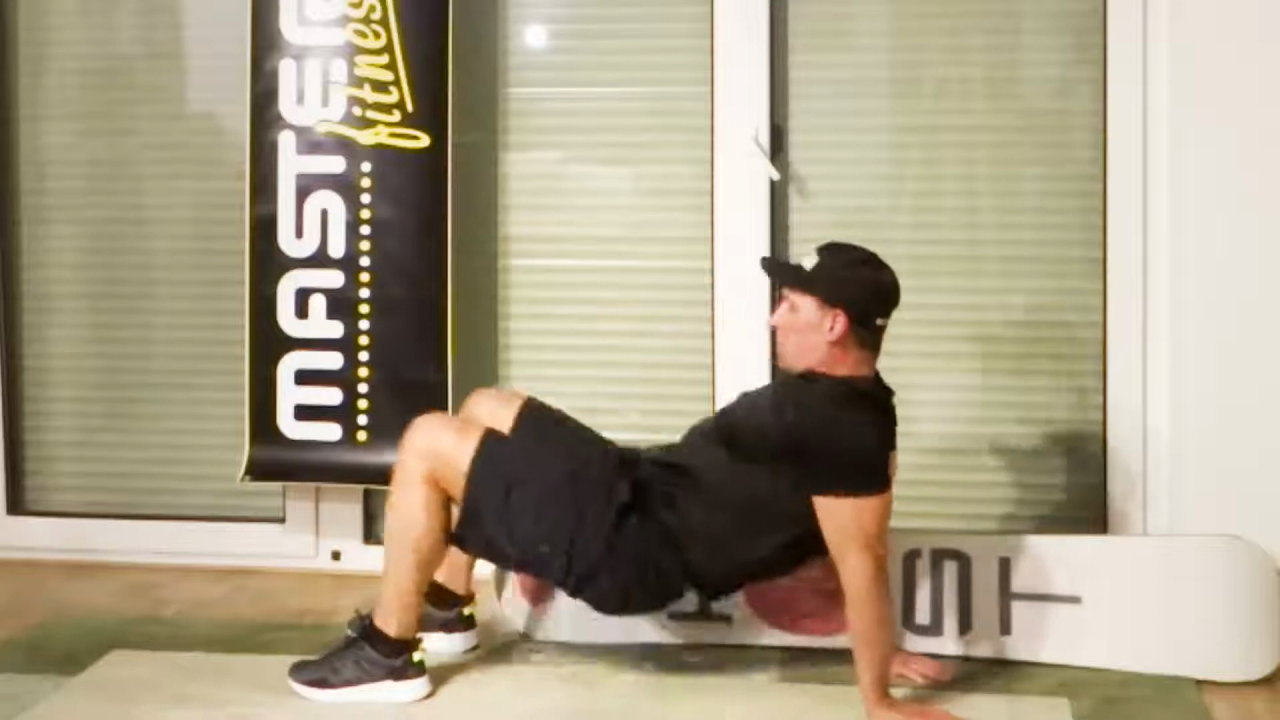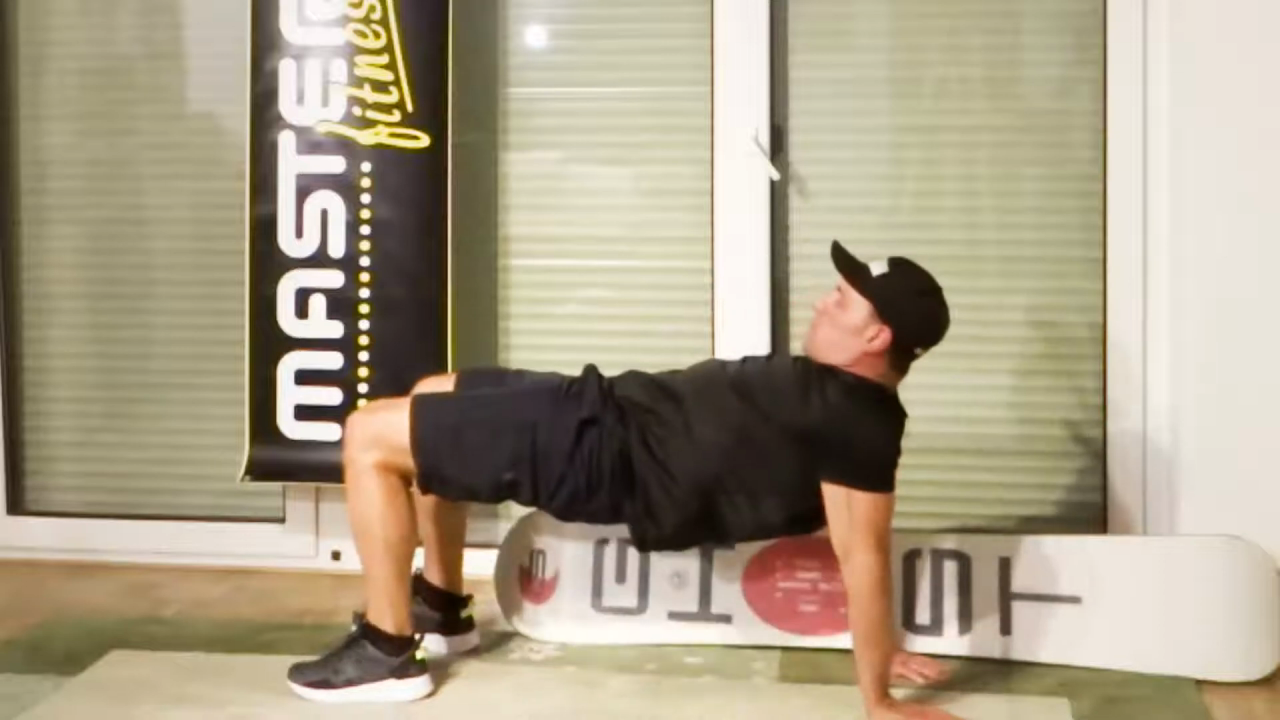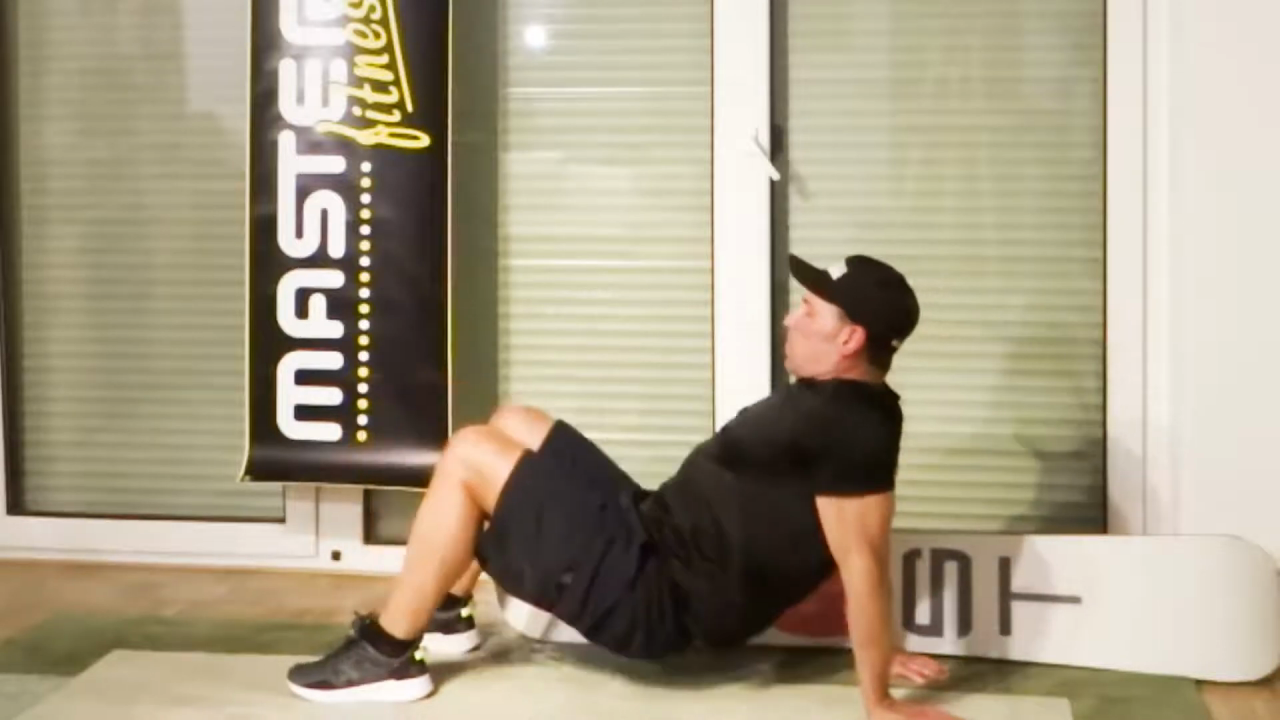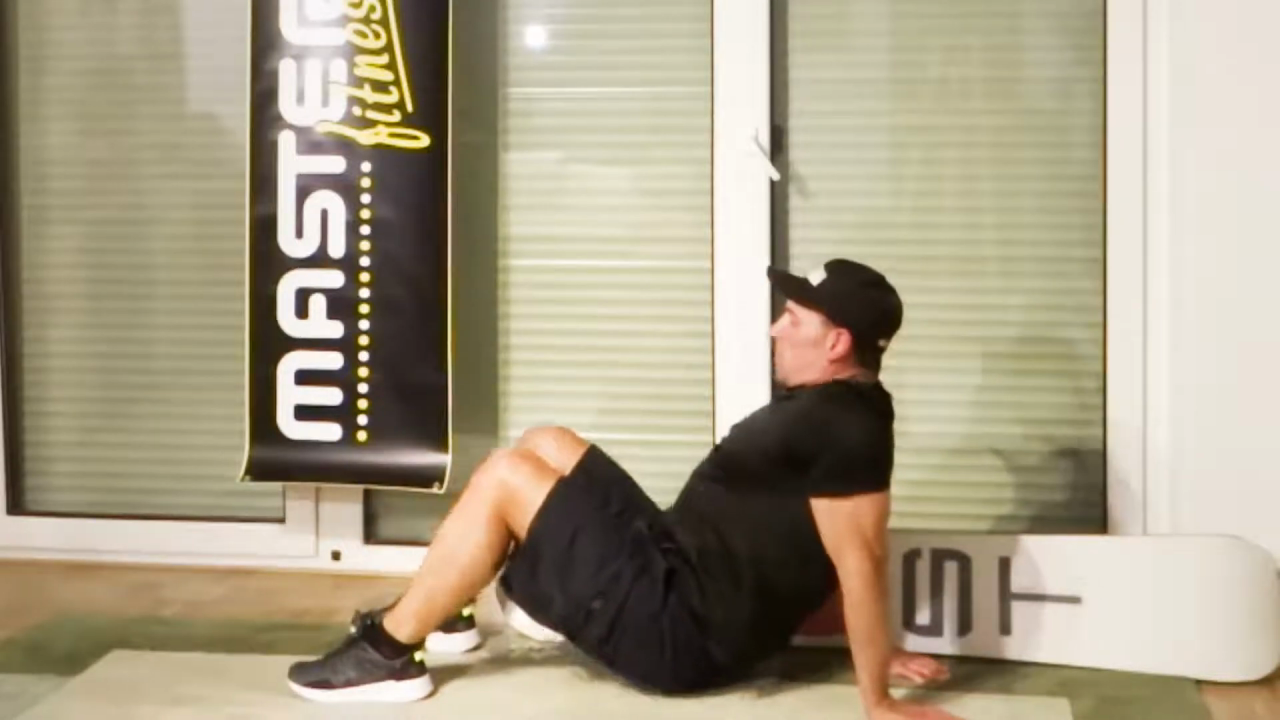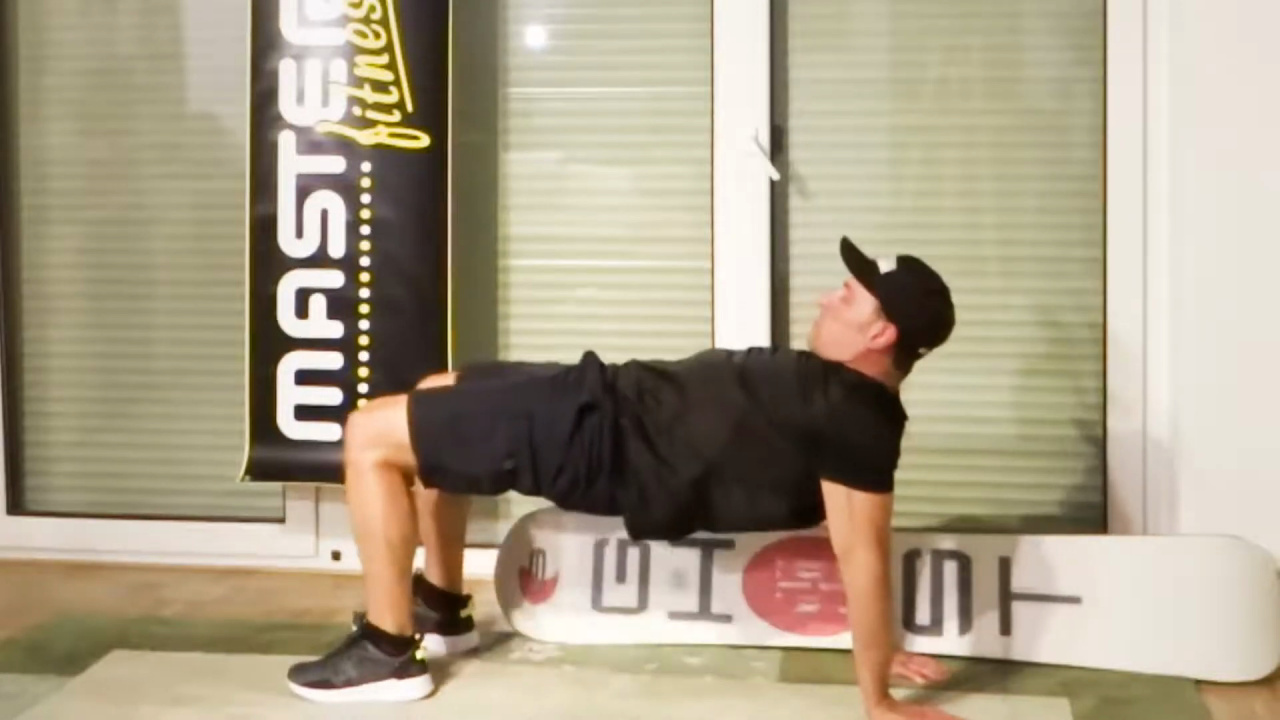
dt=1s
person 1, frame 1
left shoulder: (844, 424)
right shoulder: (837, 396)
left elbow: (861, 560)
left hip: (632, 544)
right hip: (642, 497)
left knee: (428, 442)
right knee: (487, 407)
left ankle: (387, 650)
right ankle: (443, 607)
person 1, frame 2
left shoulder: (856, 423)
right shoulder: (842, 395)
left elbow: (863, 555)
left hip: (601, 451)
left knee: (370, 437)
right knee: (428, 401)
left ankle: (388, 650)
right ankle: (440, 608)
person 1, frame 3
left shoulder: (852, 424)
right shoulder: (836, 401)
left elbow: (862, 561)
right elbow: (853, 557)
left hip: (649, 592)
right hip: (650, 534)
left knee: (469, 454)
right knee: (511, 423)
left ankle: (387, 652)
right ankle: (442, 609)
person 1, frame 4
left shoulder: (843, 425)
right shoulder: (824, 404)
left elbow: (859, 562)
left hip: (679, 628)
right hip: (672, 560)
left knee: (505, 476)
right knee: (546, 444)
left ankle: (389, 652)
right ankle: (429, 610)
person 1, frame 5
left shoulder: (854, 420)
right shoulder: (846, 393)
left elbow: (862, 555)
left hip: (597, 437)
left knee: (371, 434)
right knee: (434, 401)
left ankle: (388, 648)
right ankle: (440, 607)
